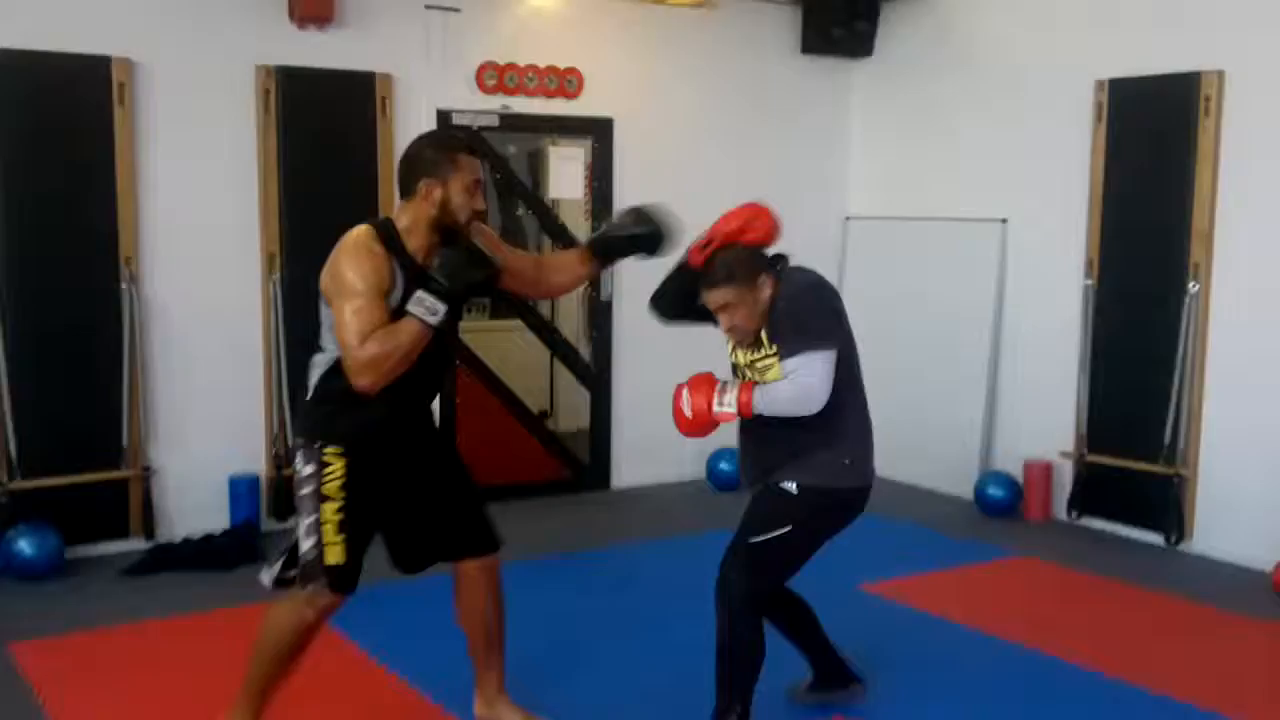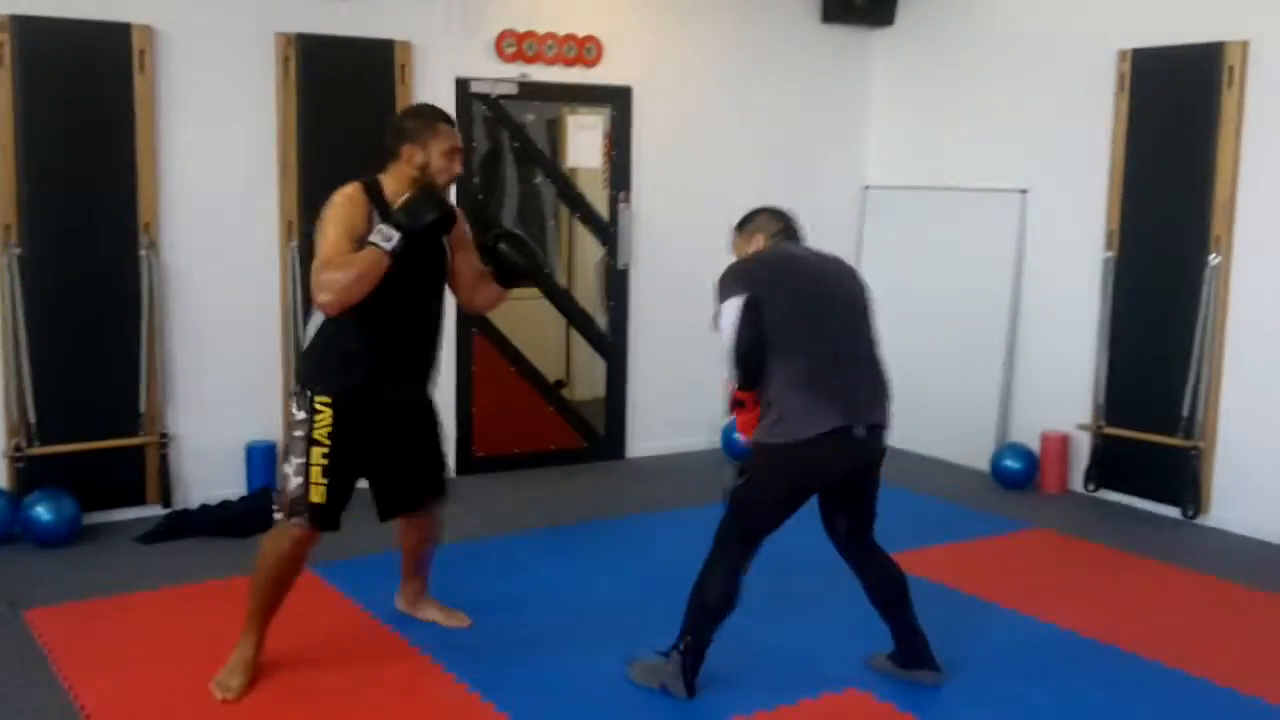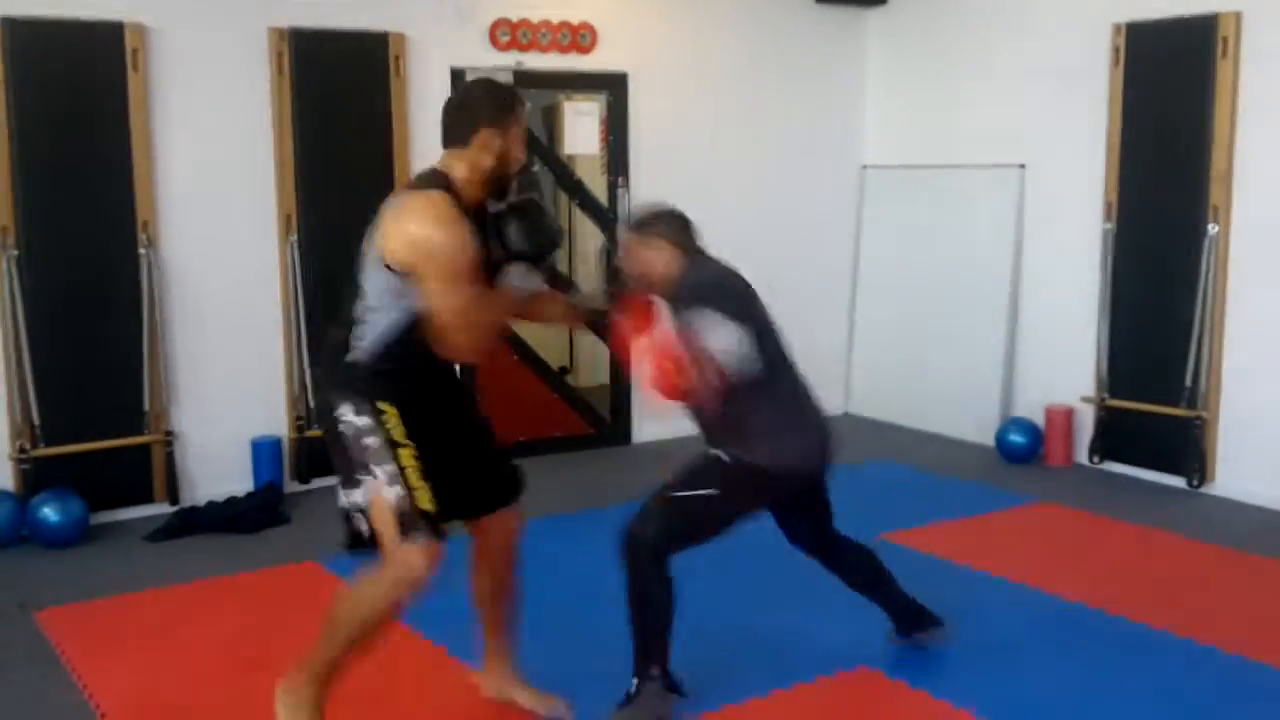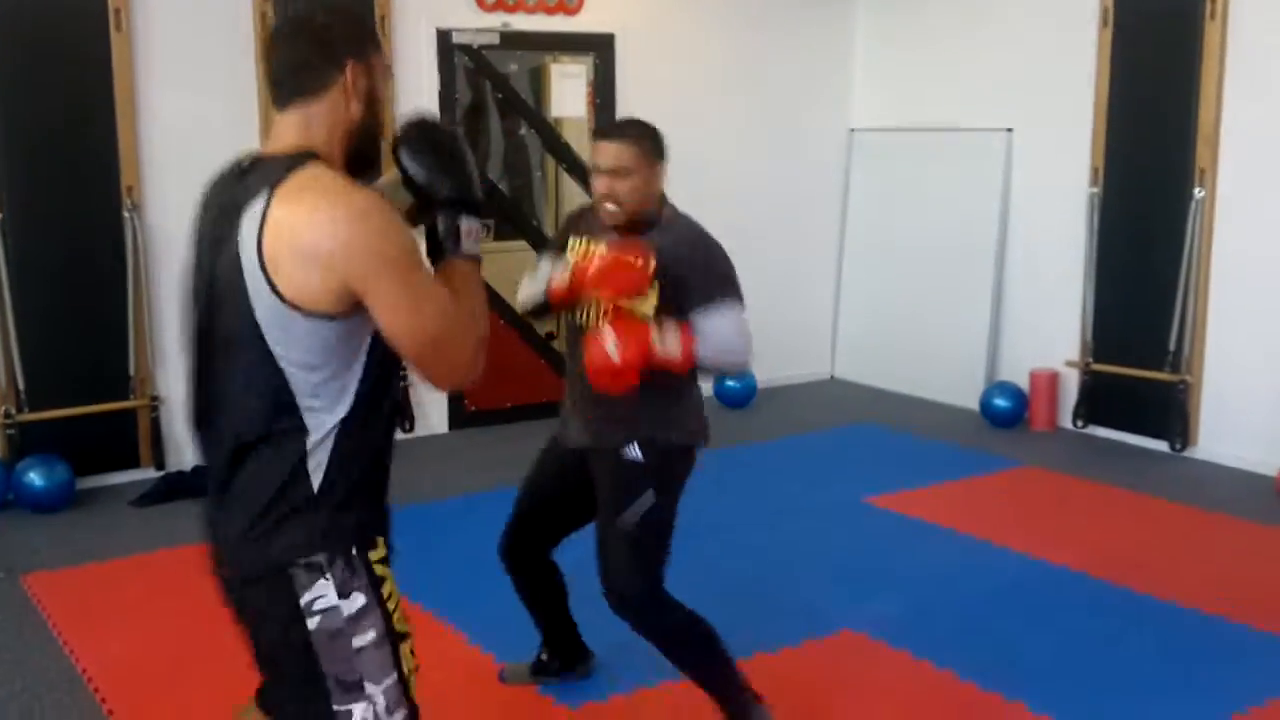
dt=0.7s
person 1, frame 1
left shoulder: (468, 244)
right shoulder: (361, 254)
left elbow: (541, 278)
right elbow: (366, 372)
left wrist: (608, 246)
right wrist: (435, 296)
left hip: (414, 436)
right hip: (342, 445)
left knee: (478, 561)
right knee: (316, 595)
person 1, frame 2
left shoulder: (445, 219)
right shoulder: (352, 205)
left elbow: (475, 297)
right elbow: (330, 292)
left wrist: (505, 271)
right wrist: (397, 231)
left hip: (404, 388)
right hip: (336, 390)
left knee: (421, 505)
right knee: (299, 525)
left ankle: (413, 594)
right ankle: (249, 645)
person 1, frame 3
left shoulder: (461, 208)
right shoulder: (437, 223)
left elbow: (477, 306)
right elbow: (462, 341)
left wrist: (552, 304)
right wrist: (517, 278)
left hip: (428, 394)
right hip: (376, 403)
left knee: (498, 516)
right knee: (408, 565)
person 1, frame 4
left shoulder: (241, 188)
right shoulder: (342, 217)
right elbow: (457, 360)
right wrist: (456, 220)
left hip: (255, 517)
right hip: (313, 544)
person 2, frame 1
left shoulder: (806, 296)
right shoulder: (747, 298)
left elbow: (809, 393)
right elbow: (666, 304)
left wrist: (729, 398)
right wrist: (708, 253)
left hip: (825, 478)
right hip: (786, 475)
left knee: (738, 588)
right knee: (759, 585)
right ankle: (834, 675)
person 2, frame 2
left shoulder: (746, 275)
right shoulder: (843, 273)
left elbow: (739, 344)
left wrist: (746, 392)
left hip: (798, 434)
right hip: (863, 428)
left knee: (733, 544)
right knee: (856, 541)
left ankle: (680, 666)
right ankle: (915, 655)
person 2, frame 3
left shoulder: (699, 287)
right shoulder: (713, 281)
left elbow: (735, 350)
left wrist: (704, 366)
left hip: (759, 458)
right hip: (804, 447)
left knee: (644, 541)
right knee: (817, 537)
right ankle: (912, 617)
person 2, frame 4
left shoulder: (691, 249)
right shoulder: (582, 225)
left elbow: (733, 347)
right elbow: (527, 297)
left wrist: (660, 342)
right wrist: (570, 278)
left hip: (650, 440)
right hip: (582, 430)
left knee: (631, 590)
right knee: (520, 546)
right ankle: (564, 655)
